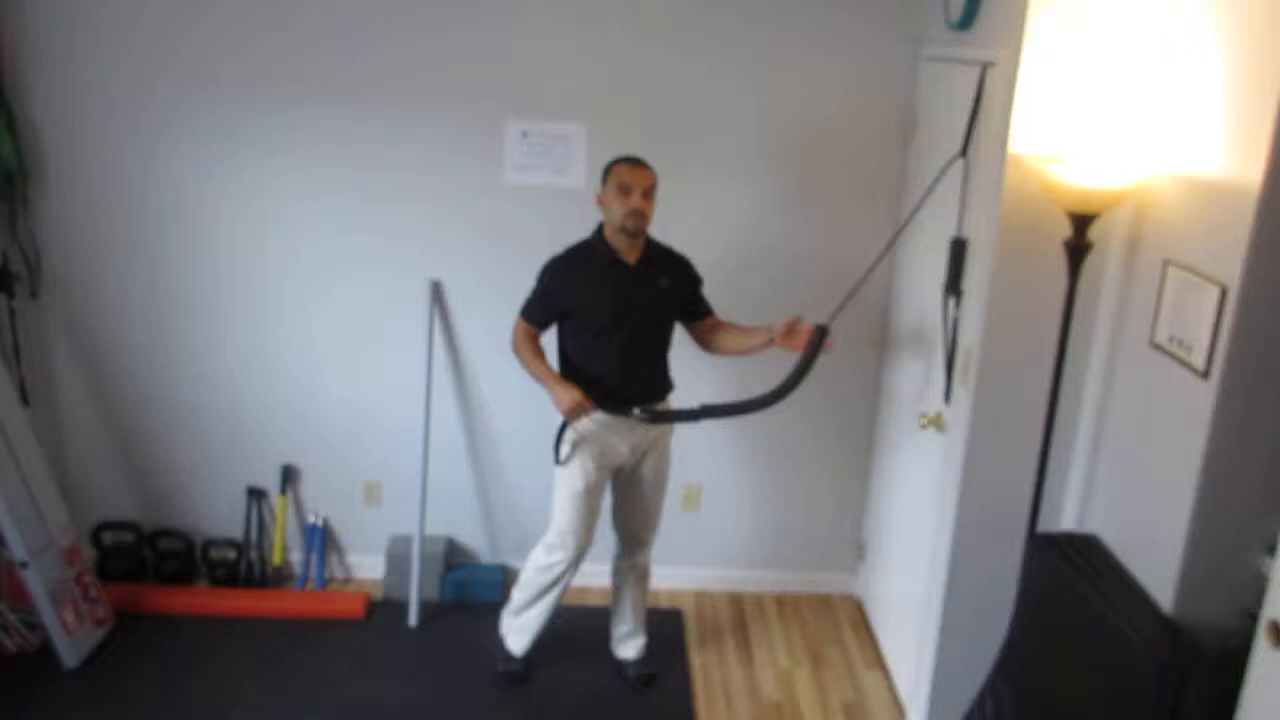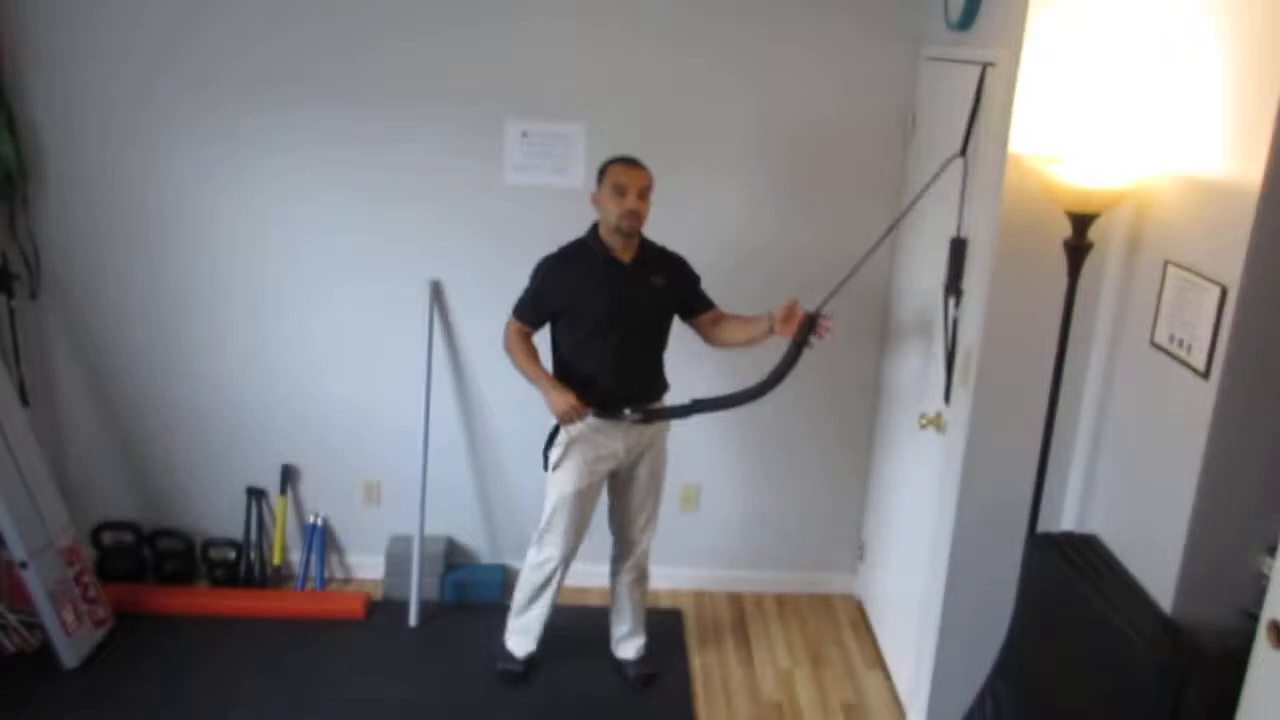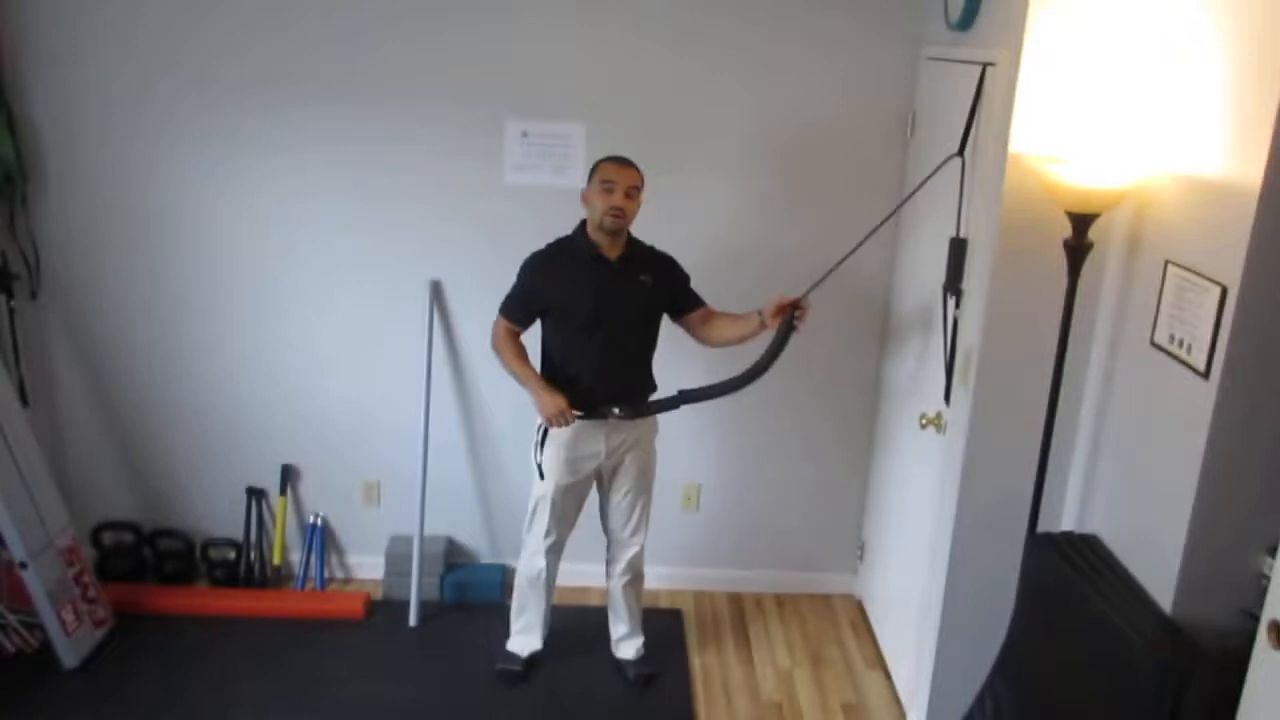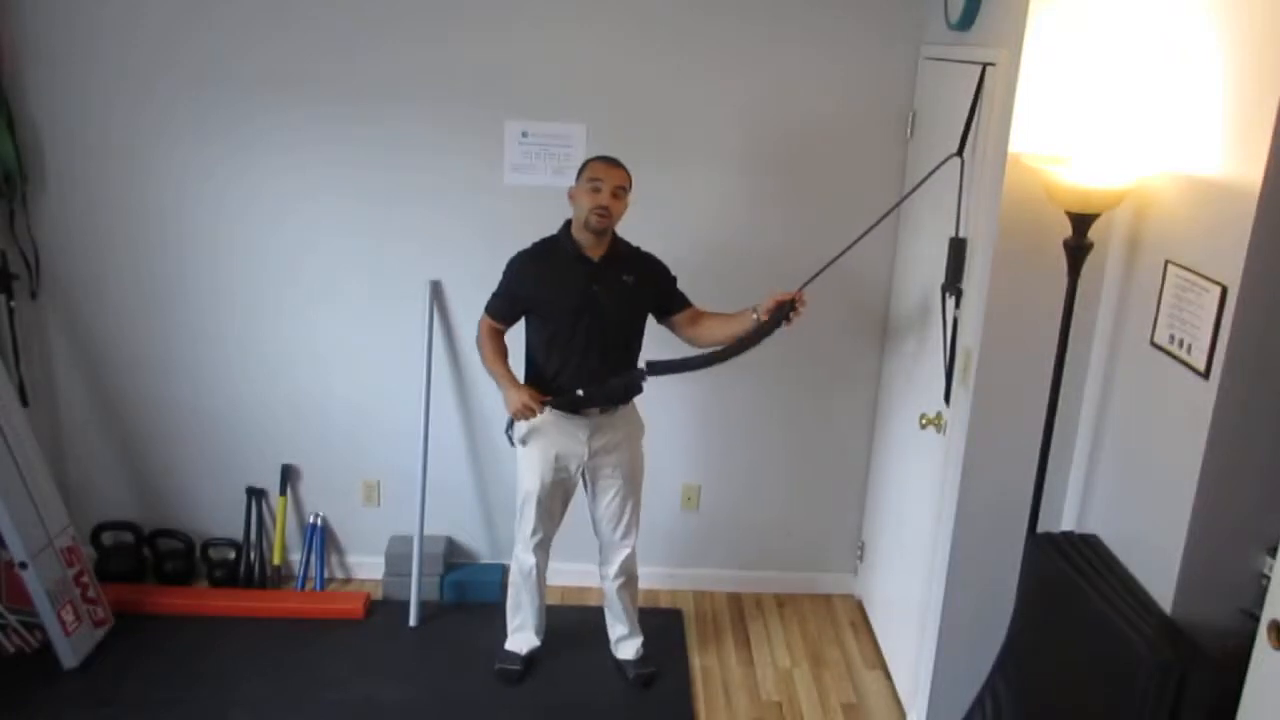
dt=0.2s
person 1, frame 1
left shoulder: (675, 269)
right shoulder: (568, 269)
left elbow: (709, 333)
right elbow: (523, 335)
left wrist: (771, 337)
right wrist: (555, 384)
left hip: (652, 426)
right hip: (591, 425)
left knee: (637, 544)
right knee: (567, 543)
left ankle: (628, 645)
right ankle: (513, 636)
person 1, frame 2
left shoulder: (670, 269)
right shoulder: (561, 268)
left elbow: (714, 327)
right elbow: (516, 335)
left wrist: (770, 325)
right wrist: (550, 387)
left hip: (646, 428)
right hip: (583, 427)
left knee: (635, 545)
right knee: (557, 543)
left ankle: (628, 645)
right ankle: (518, 640)
person 1, frame 3
left shoulder: (658, 268)
right shoulder: (548, 264)
left elbow: (706, 325)
right elbow: (504, 333)
left wrist: (763, 320)
right wrist: (538, 389)
left hip: (633, 428)
right hip: (568, 428)
left knee: (628, 544)
right knee: (543, 542)
left ankle: (628, 645)
right ankle: (523, 641)
person 1, frame 4
left shoulder: (644, 269)
right shoulder: (532, 263)
left elbow: (693, 326)
right elbow: (490, 329)
left wrist: (757, 316)
right wrist: (505, 382)
left hip: (616, 426)
right hip: (548, 425)
left knee: (620, 543)
right knee: (532, 541)
left ankle: (627, 644)
right ankle: (521, 639)
